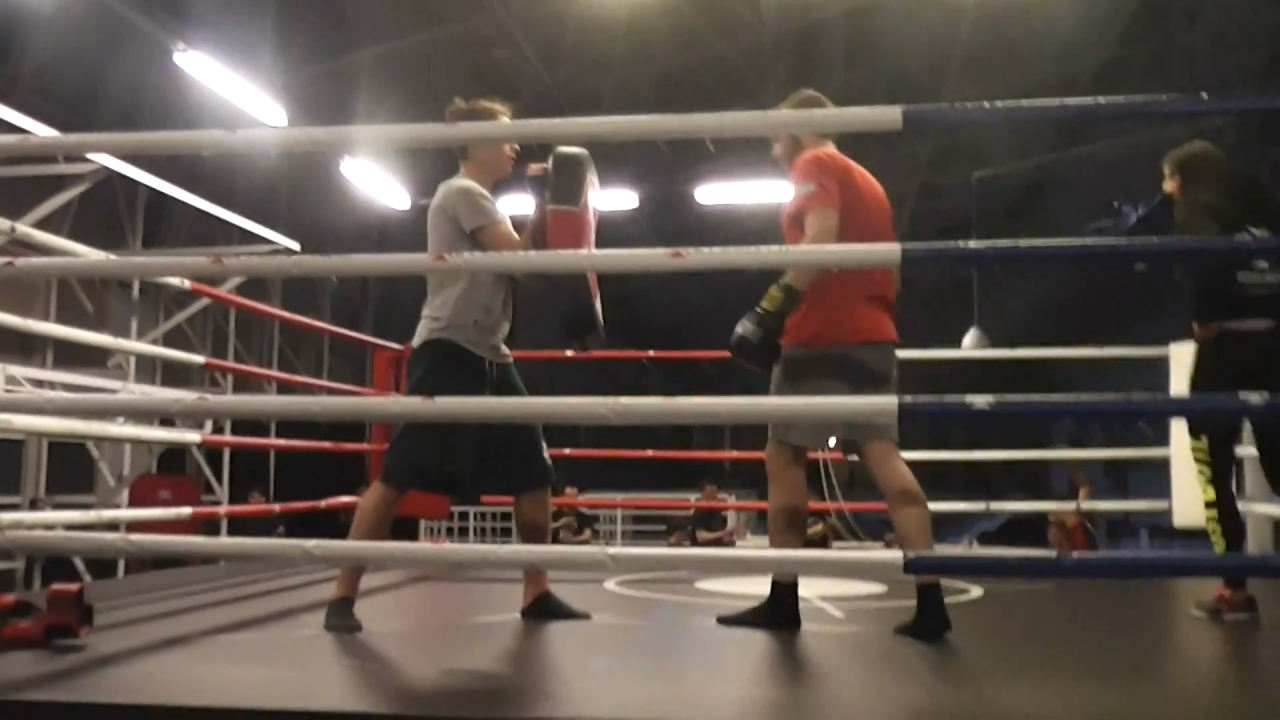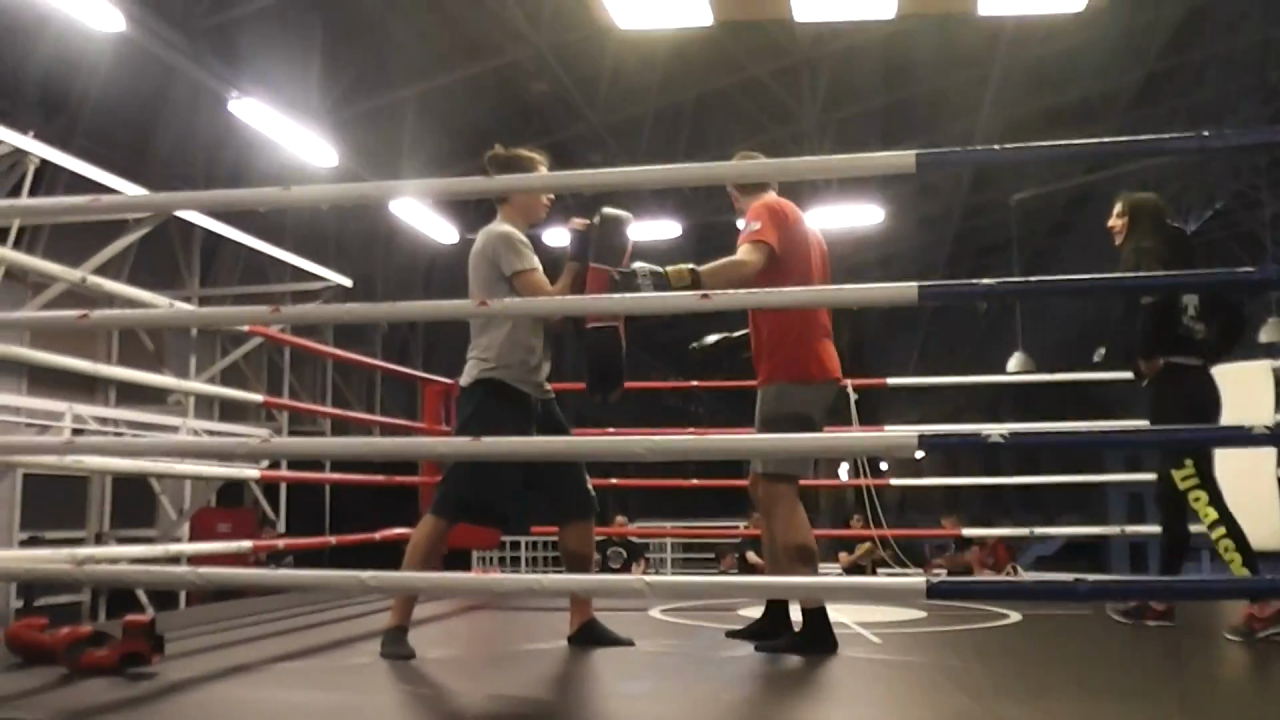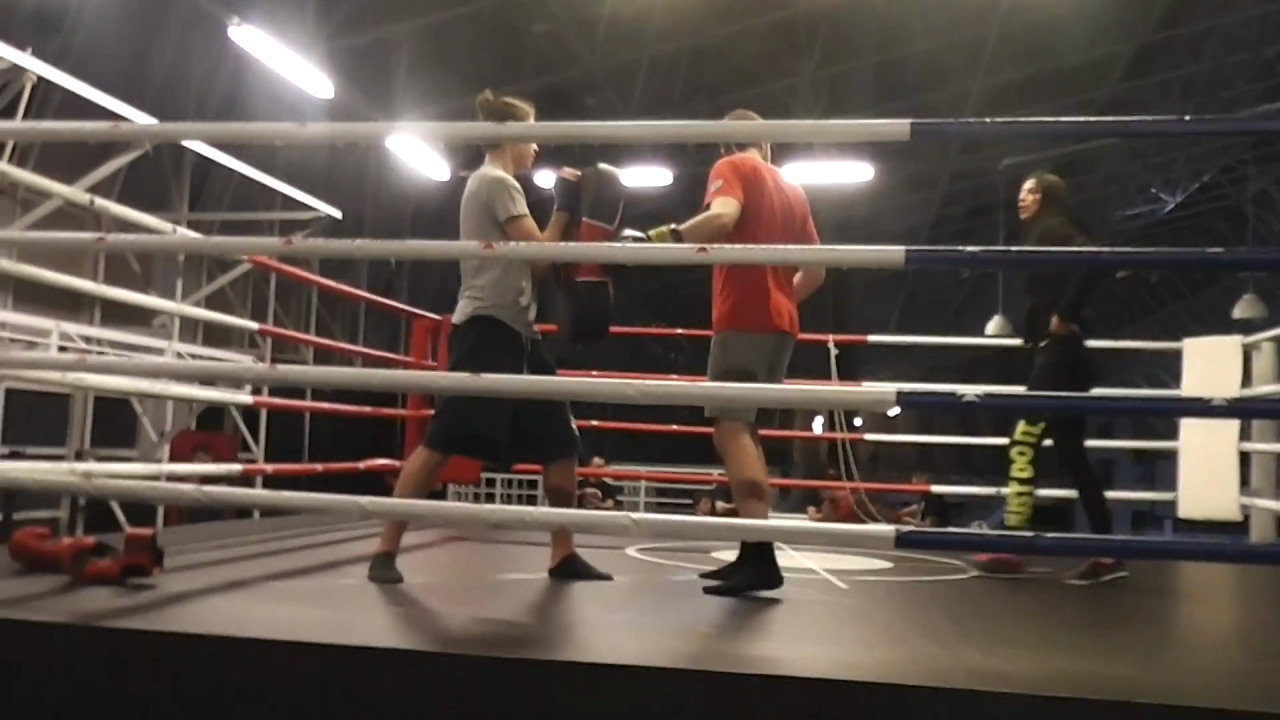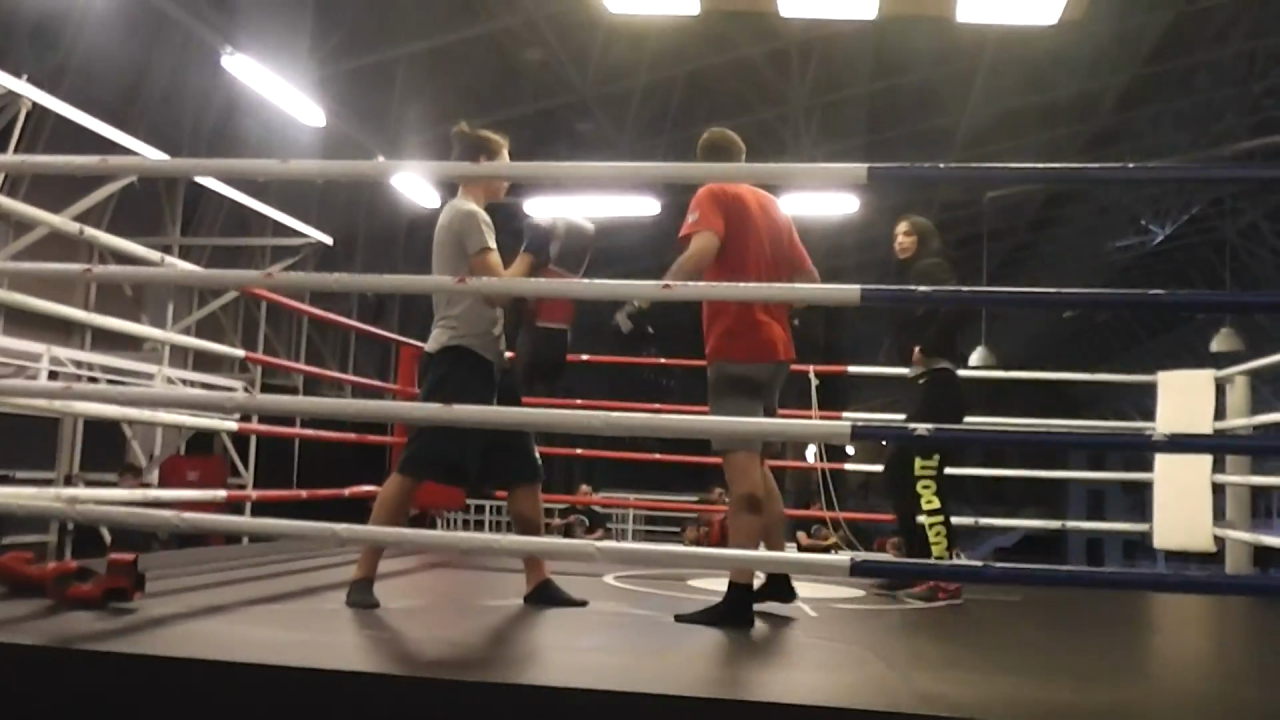
dt=0.5s
person 1, frame 1
left shoulder: (814, 165)
right shoulder: (869, 182)
left elbow: (820, 239)
right elbow: (891, 275)
left wrist: (771, 308)
left hip: (821, 335)
right hip: (874, 334)
left knee: (784, 453)
right knee: (884, 458)
left ankle: (783, 599)
right ankle: (930, 597)
person 1, frame 2
left shoulder: (767, 209)
right shoulder: (802, 224)
left elbow: (745, 265)
left wrist: (666, 278)
left hip: (793, 371)
right hip: (808, 368)
left knee: (775, 486)
right knee: (768, 485)
left ankle: (815, 623)
right ankle: (775, 615)
person 1, frame 3
left shoulder: (730, 168)
right shoulder: (791, 189)
left elbow: (723, 217)
right elbow: (815, 268)
left wrist: (660, 238)
left hip: (743, 319)
right hip: (779, 322)
left knee: (732, 430)
right knee: (741, 432)
left ankle: (762, 559)
right ankle: (751, 554)
person 1, frame 4
left shoulder: (713, 196)
right shoulder: (772, 205)
left elbow: (701, 254)
right elbow: (809, 279)
left hip: (737, 345)
right hip: (774, 346)
left knee: (740, 461)
right knee: (753, 462)
left ankle: (739, 598)
right ankle: (779, 575)
person 2, frame 1
left shoulder: (481, 202)
right shoulder: (462, 193)
right elbow: (519, 257)
left hip: (489, 356)
right hip: (448, 351)
left knee: (534, 472)
right knee: (400, 475)
left ankle: (537, 592)
right ankle: (342, 595)
person 2, frame 2
left shoulder: (516, 245)
right shoulder: (502, 238)
left elbow: (546, 312)
right elbow: (549, 305)
left wrist: (577, 261)
right wrist: (576, 258)
left hip: (530, 391)
right hip: (494, 388)
left knee: (577, 503)
right knee: (449, 507)
left ankle: (582, 620)
right ankle: (396, 624)
person 2, frame 3
left shoulder: (492, 185)
right shoulder: (496, 183)
left elbow: (525, 261)
left wrist: (565, 211)
right wrist: (564, 208)
left hip: (515, 330)
right hip: (487, 327)
left knee: (560, 442)
right knee: (442, 440)
left ankle: (563, 555)
right ankle: (386, 551)
person 2, frame 4
left shoulder: (462, 216)
right shoulder: (469, 216)
right elbow: (497, 290)
left wrist: (532, 261)
right wrist: (532, 251)
left hip: (483, 359)
right hip: (459, 357)
left knee: (525, 470)
right knee: (416, 467)
left ankle: (537, 580)
right ankle: (363, 577)
person 3, frame 1
left shoulder: (1195, 213)
left elbow: (1208, 254)
left wrist: (1202, 317)
left hip: (1225, 350)
left knee: (1214, 473)
left ankle: (1235, 590)
person 3, frame 2
left shoulder: (1138, 257)
right shoulder: (1179, 260)
left elbow: (1155, 302)
right elbow: (1231, 320)
left wrist: (1148, 354)
right wrist: (1202, 357)
left hip: (1172, 389)
right hip: (1197, 386)
left knee: (1200, 497)
right knee: (1174, 495)
right ankle: (1158, 598)
person 3, frame 3
left shoulder: (1053, 229)
right shoulder: (1045, 235)
left elbow: (1092, 263)
left wrist: (1063, 316)
right wrist: (1065, 315)
left hip: (1058, 353)
right hip: (1063, 355)
left knee: (1023, 446)
right knee: (1072, 454)
left ankle: (1010, 549)
right ankle: (1105, 553)
person 3, frame 4
left shoulder: (930, 269)
right shoulder: (913, 277)
left elbow: (955, 308)
left wrist: (925, 348)
right wrist: (908, 351)
left hip: (934, 386)
right hip: (927, 387)
left knee: (926, 480)
right knee: (898, 474)
left ankle: (947, 578)
right ankle: (914, 561)
